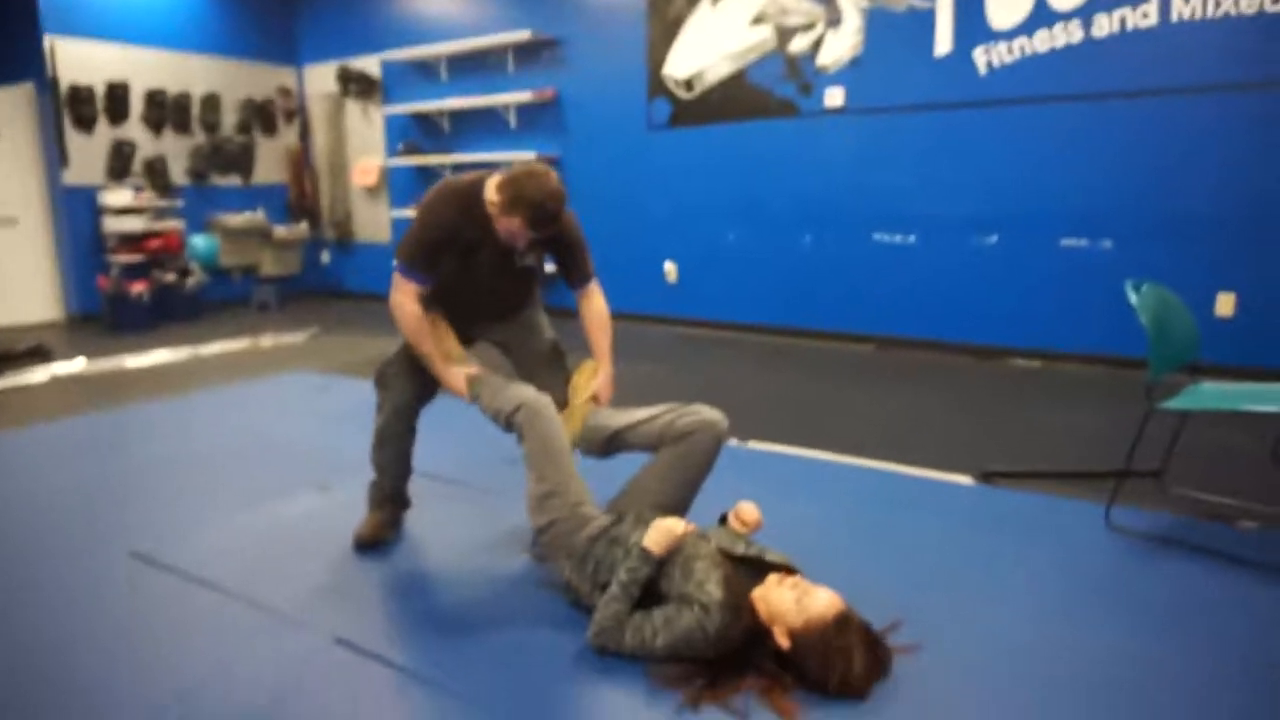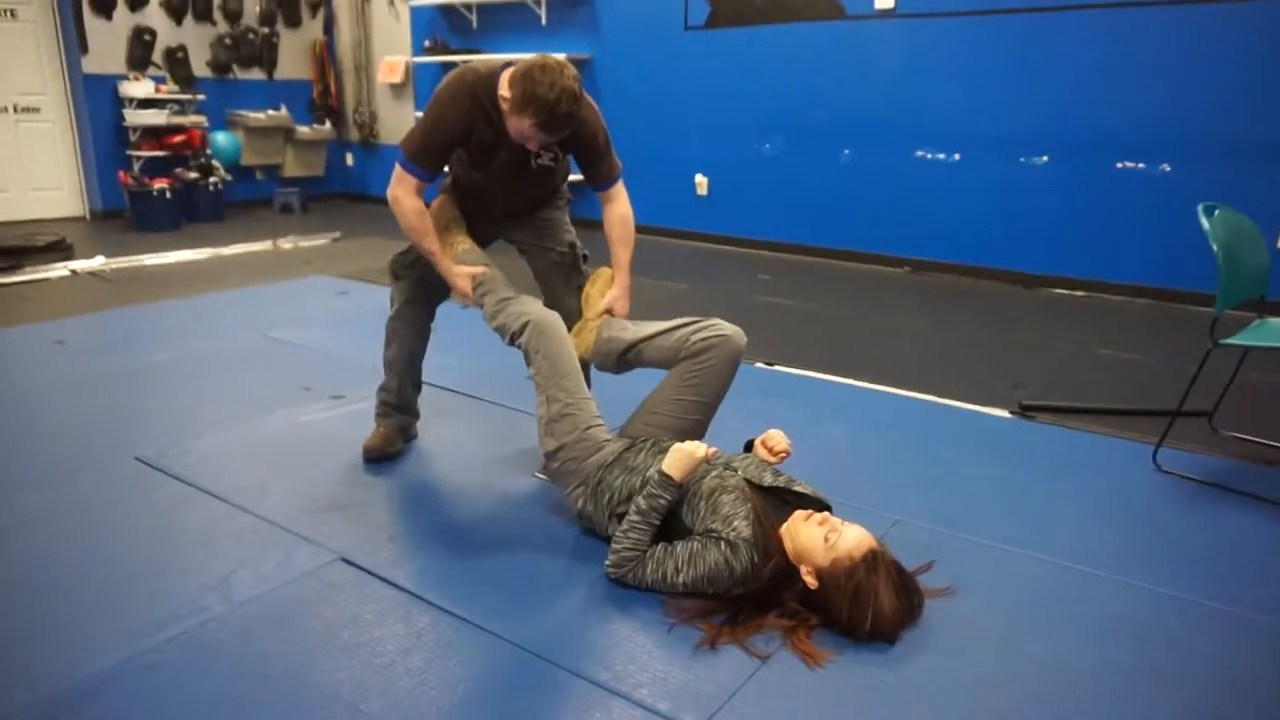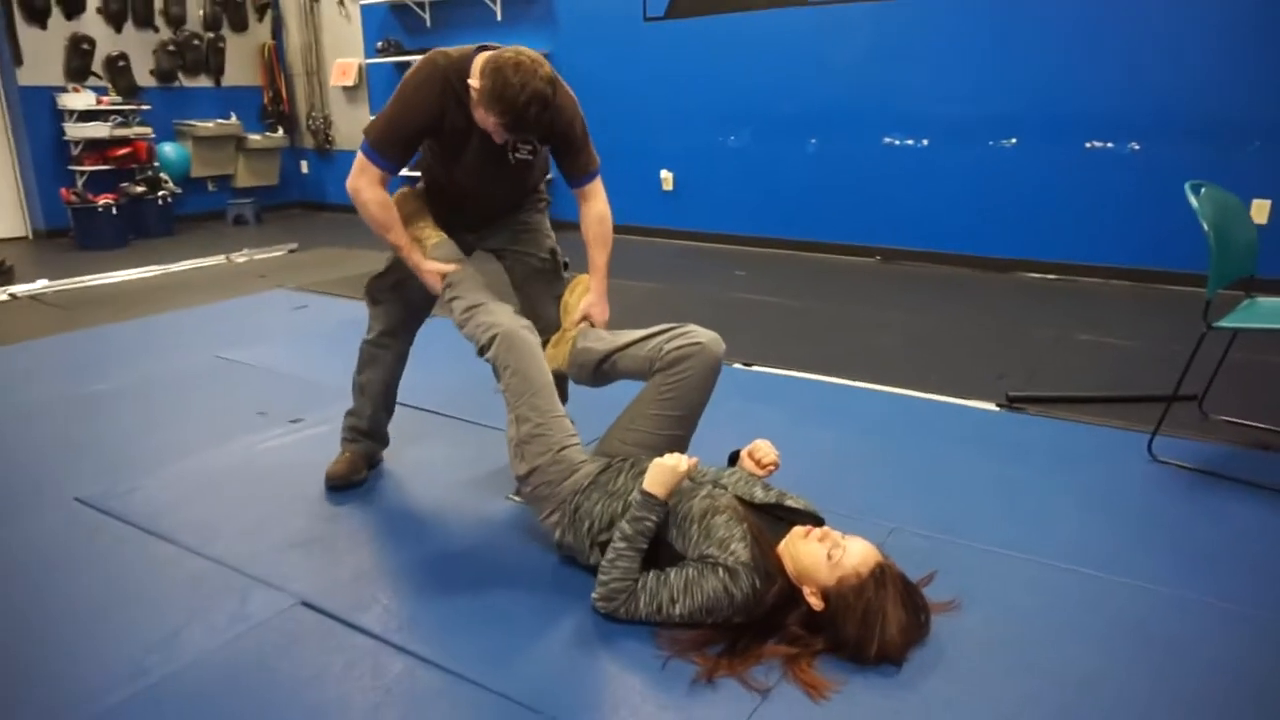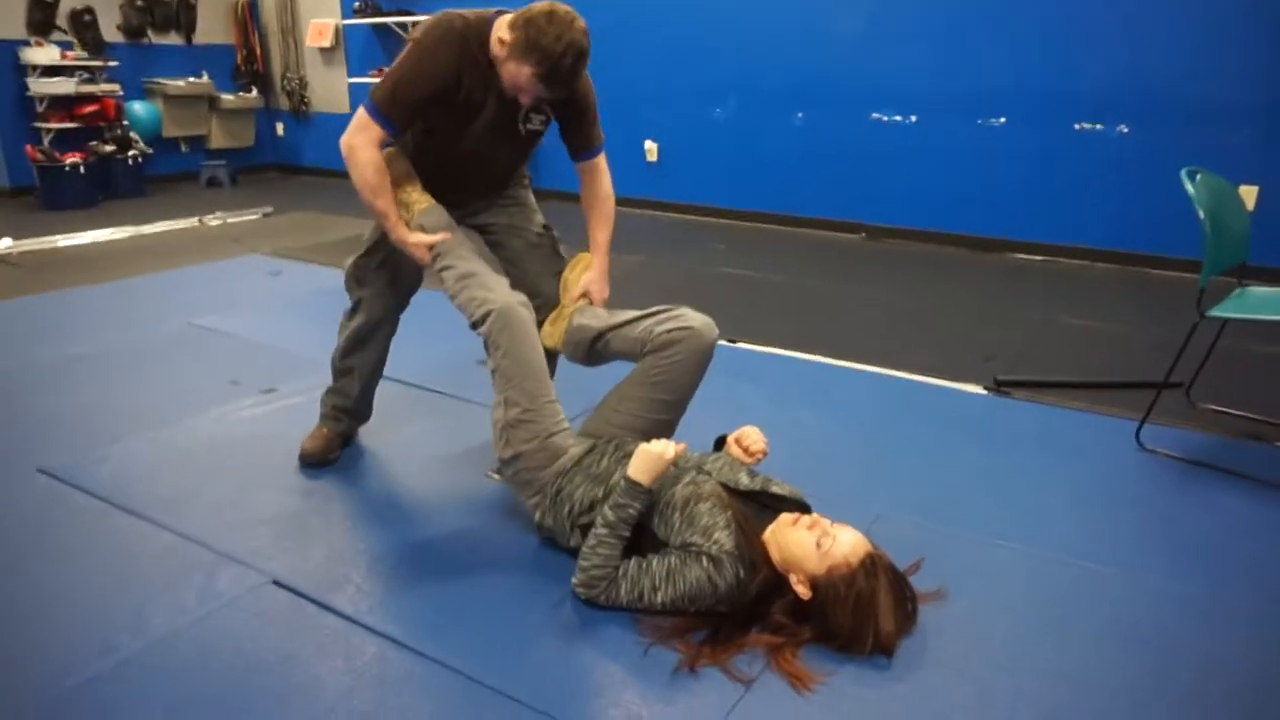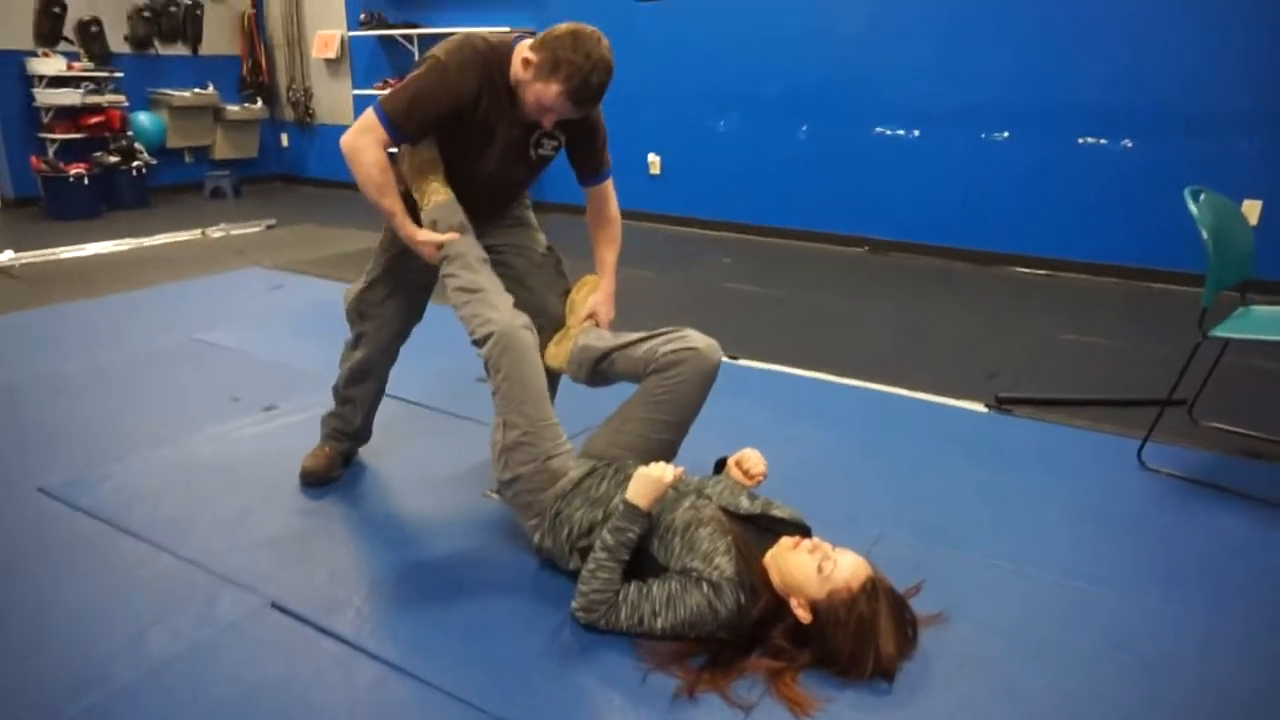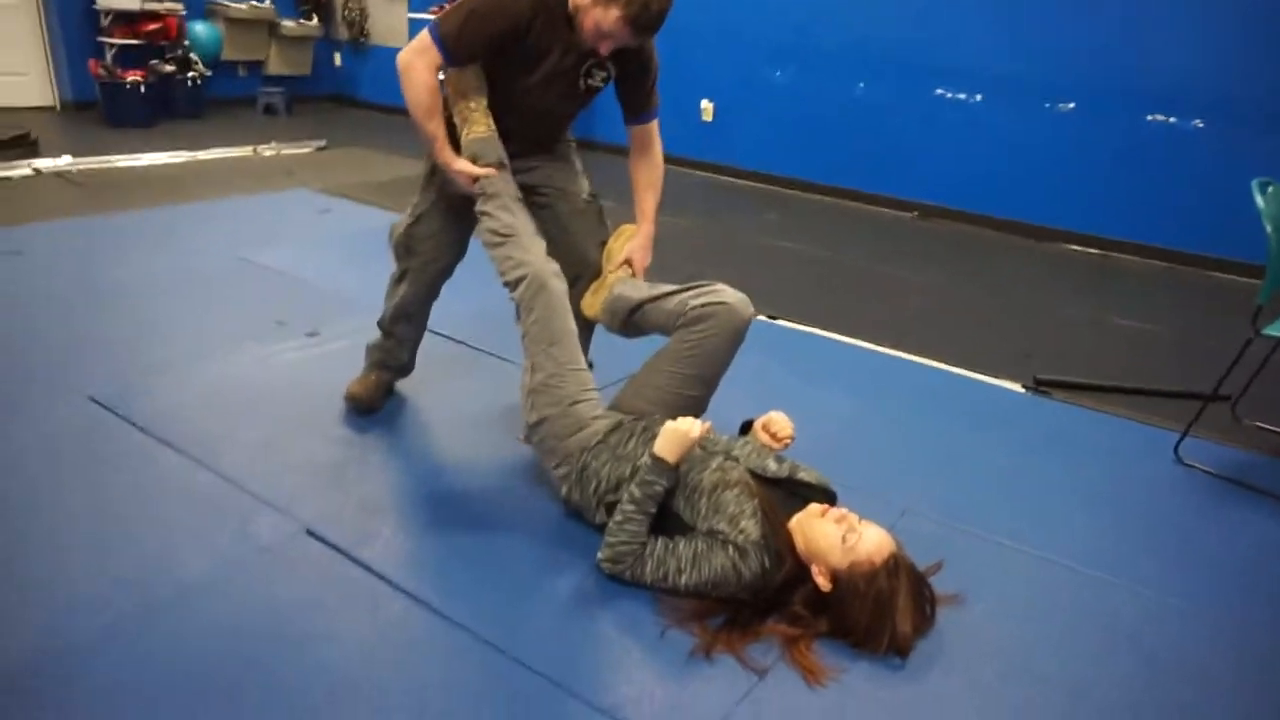
dt=0.3s
person 1, frame 1
left shoulder: (711, 622)
left elbow: (605, 633)
left wrist: (648, 553)
right wrist: (734, 530)
left hip: (588, 551)
right hip: (629, 526)
left knee: (530, 406)
right ankle: (586, 424)
person 1, frame 2
left shoulder: (739, 558)
right shoulder: (804, 504)
left elbow: (623, 565)
left wrist: (668, 475)
right wrist: (760, 452)
left hip: (602, 477)
right hip: (643, 450)
left knee: (540, 325)
right knee: (722, 339)
left ankle: (466, 253)
right ankle: (597, 336)
person 1, frame 3
left shoulder: (735, 583)
right shoulder: (796, 520)
left elbow: (612, 596)
left wrist: (651, 497)
right wrist: (745, 466)
left hip: (580, 500)
right hip: (622, 469)
left knee: (512, 336)
right knee: (700, 347)
left ankle: (444, 254)
right ankle: (576, 347)
person 1, frame 4
left shoulder: (719, 573)
right shoulder: (775, 506)
left elbow: (593, 582)
left wrist: (634, 483)
right wrist: (733, 455)
left hip: (562, 484)
right hip: (606, 452)
left knee: (507, 314)
right knee: (690, 331)
left ankle: (423, 211)
right ankle: (570, 327)
person 1, frame 5
left shoulder: (721, 598)
right shoulder: (783, 526)
left elbow: (594, 608)
left wrist: (634, 507)
right wrist: (730, 473)
left hip: (562, 507)
right hip: (607, 473)
left knee: (507, 332)
right knee: (696, 354)
left ankle: (442, 210)
right ankle: (580, 346)
person 1, frame 6
left shoulder: (745, 561)
right shoulder: (804, 493)
left elbow: (619, 558)
left wrist: (660, 461)
right wrist: (759, 435)
left hip: (590, 457)
right hip: (635, 430)
left knee: (541, 284)
right knee: (725, 307)
left ankle: (482, 141)
right ankle: (614, 295)
person 2, frame 1
left shoulder: (555, 221)
right shoulder: (446, 206)
left elbow: (588, 294)
right elbow: (404, 298)
left wrist: (603, 369)
right wrist: (442, 370)
left hip: (512, 315)
right hip: (445, 316)
left knee: (558, 404)
right knee: (397, 398)
right ankle: (386, 506)
person 2, frame 2
left shoulder: (578, 114)
right shoulder: (462, 95)
left elbow: (613, 198)
right elbow: (402, 191)
left wrist: (620, 283)
right wrist: (447, 269)
left hip: (538, 209)
right hip: (467, 202)
left knee: (571, 309)
right knee: (410, 294)
right ankle: (394, 418)
person 2, frame 3
left shoulder: (555, 104)
right shoulder: (433, 82)
left elbow: (591, 196)
right elbow: (363, 182)
left wrist: (598, 288)
right wrist: (416, 261)
left hip: (517, 213)
right hip: (441, 211)
left knee: (551, 321)
right knee: (390, 318)
right ankle: (361, 443)
person 2, frame 4
left shoulder: (566, 77)
right shoulder: (444, 44)
left elbow: (593, 171)
right elbow: (358, 141)
left wrist: (598, 264)
right wrist: (397, 232)
left hip: (499, 193)
right hip: (423, 190)
left knee: (547, 297)
right knee: (374, 300)
right ankle: (339, 418)
person 2, frame 5
left shoulder: (576, 105)
right shoulder: (462, 65)
left elbow: (601, 197)
right elbow: (359, 141)
left wrist: (605, 286)
right wrist: (407, 231)
left hip: (502, 214)
right hip: (426, 213)
left knee: (553, 317)
right knee: (378, 327)
right ankle: (340, 437)
person 2, frame 6
left shoulder: (632, 46)
left elbow: (645, 139)
right elbow: (415, 63)
left wrist: (645, 233)
right wrist: (446, 157)
left hip: (546, 152)
left knee: (589, 264)
right knee: (423, 261)
right ankle: (384, 366)
